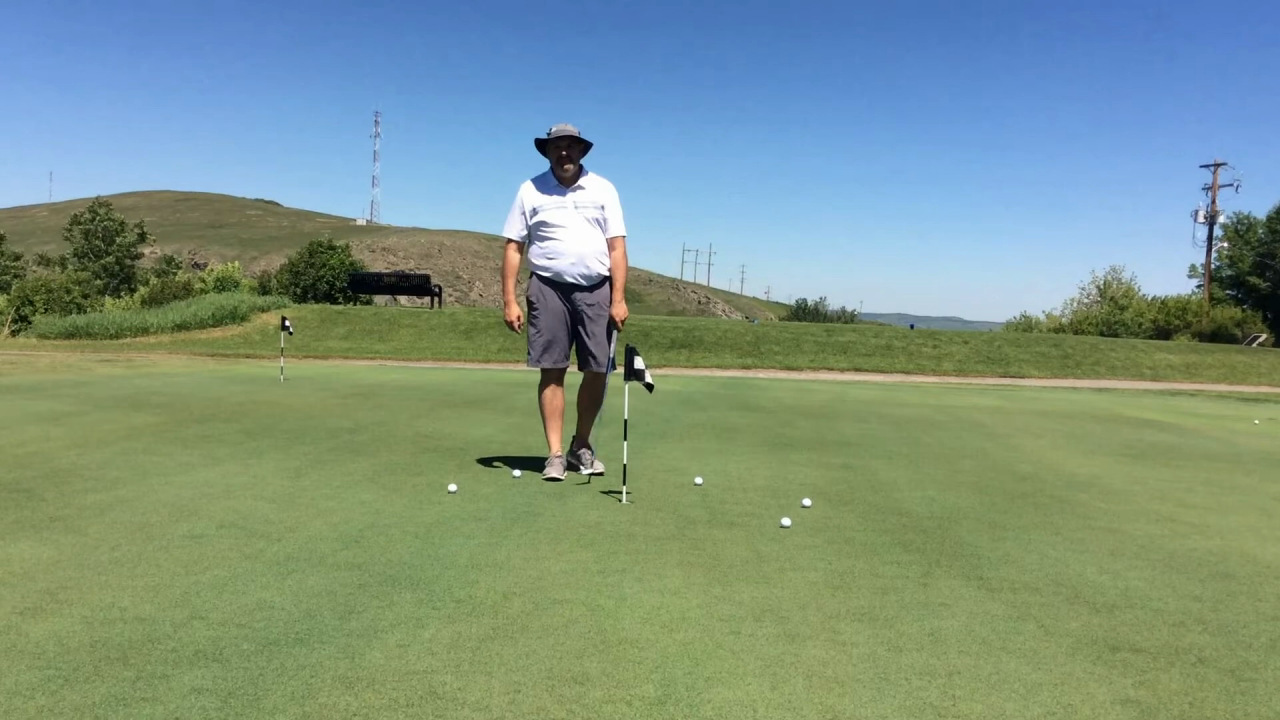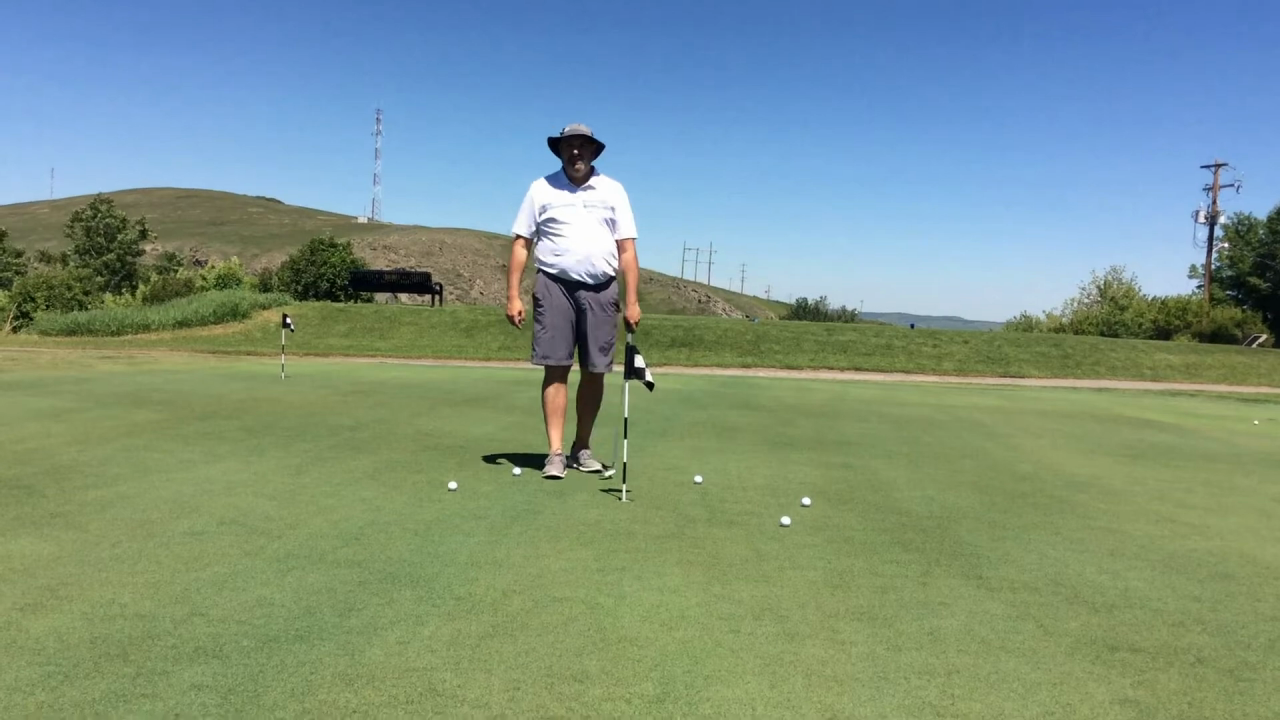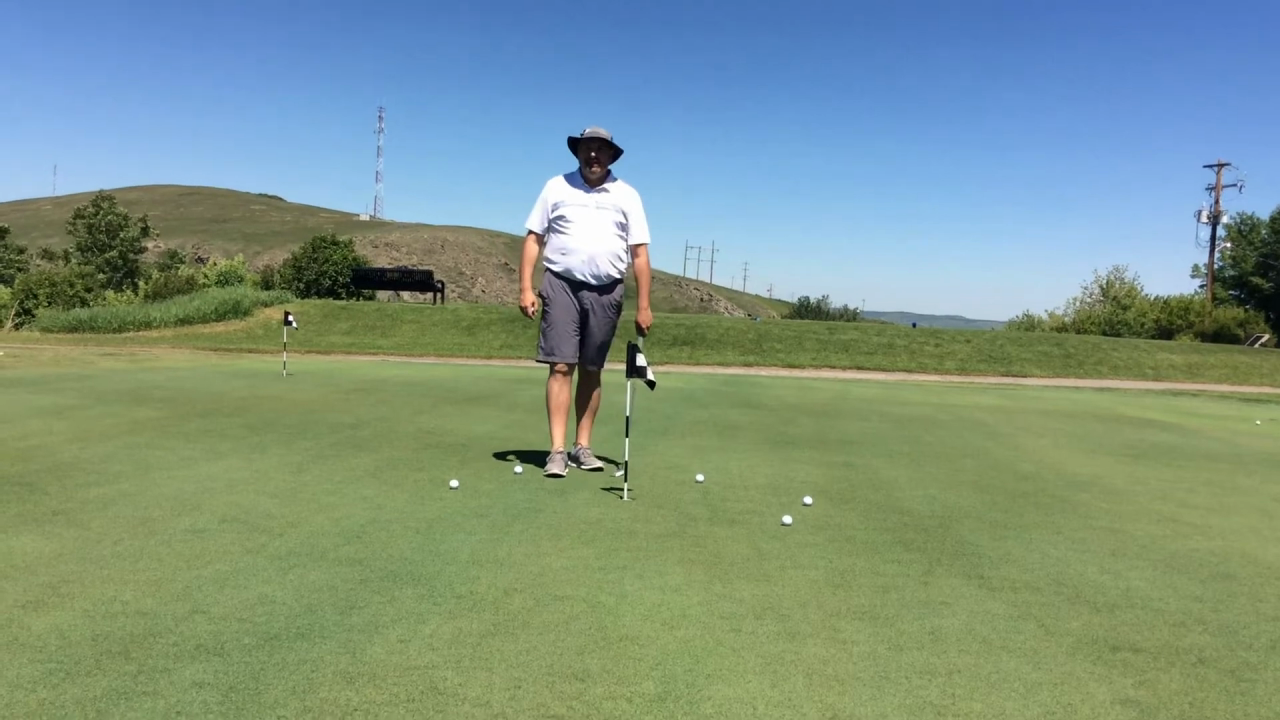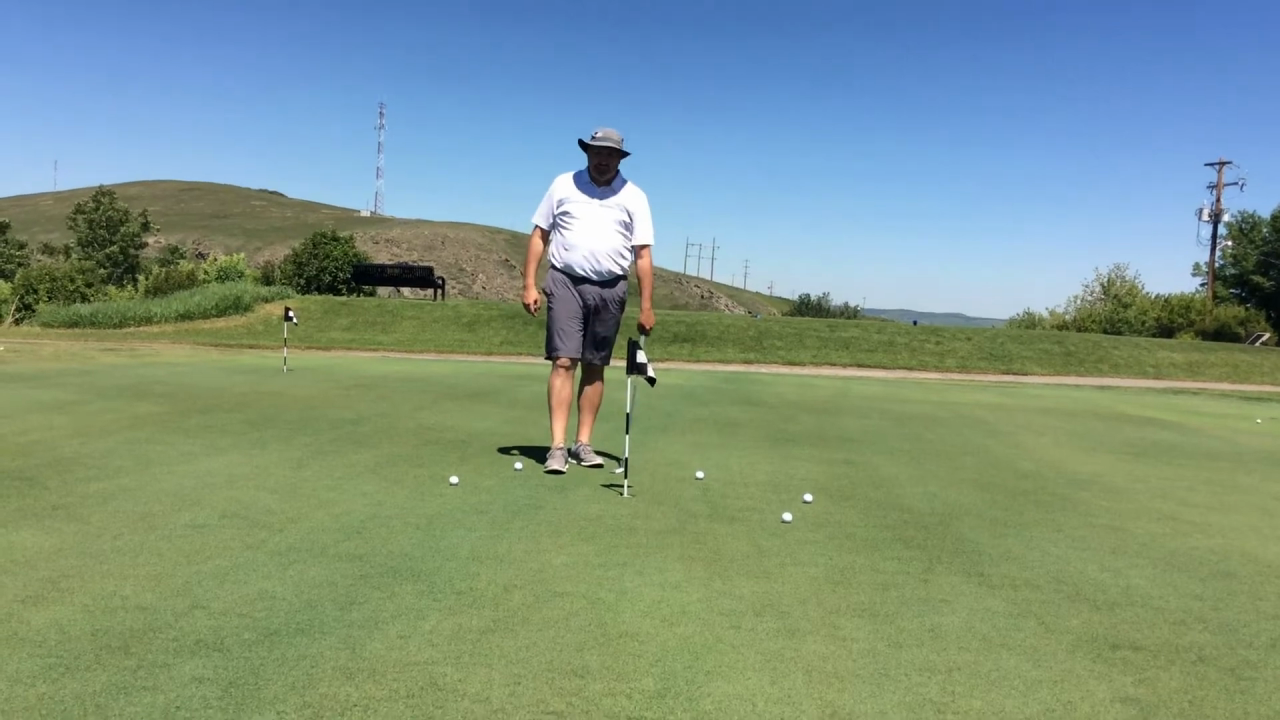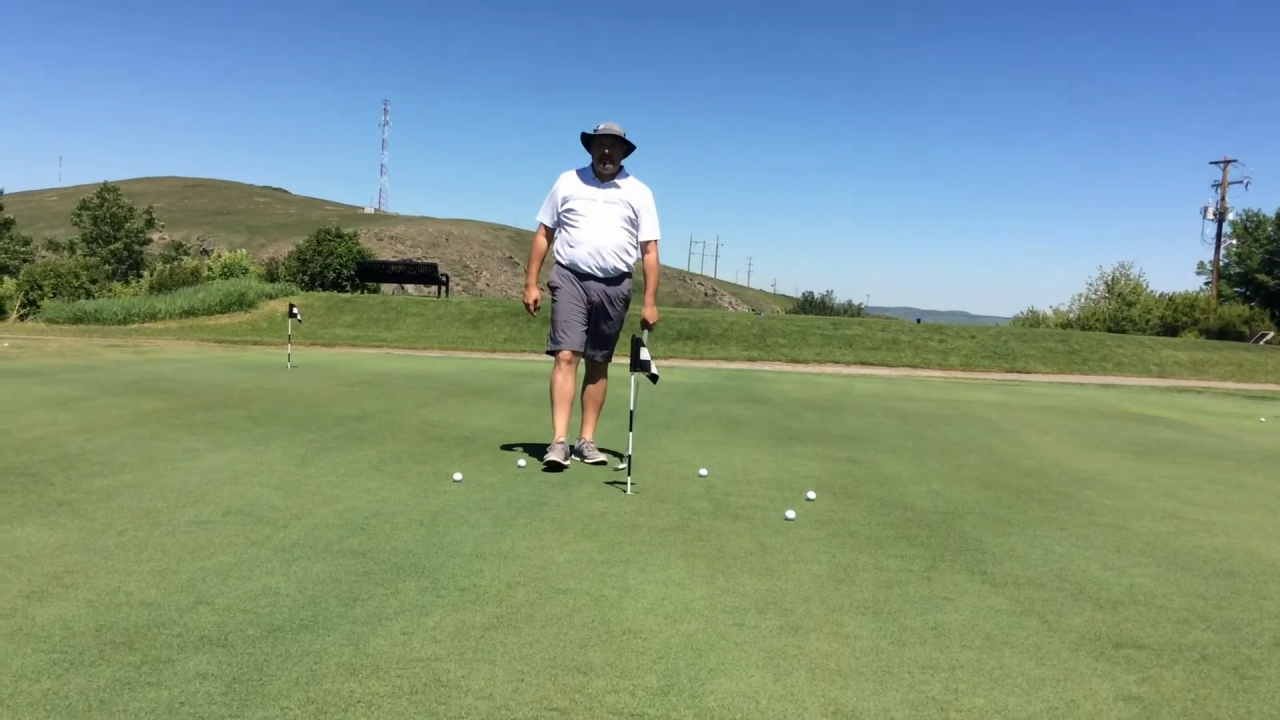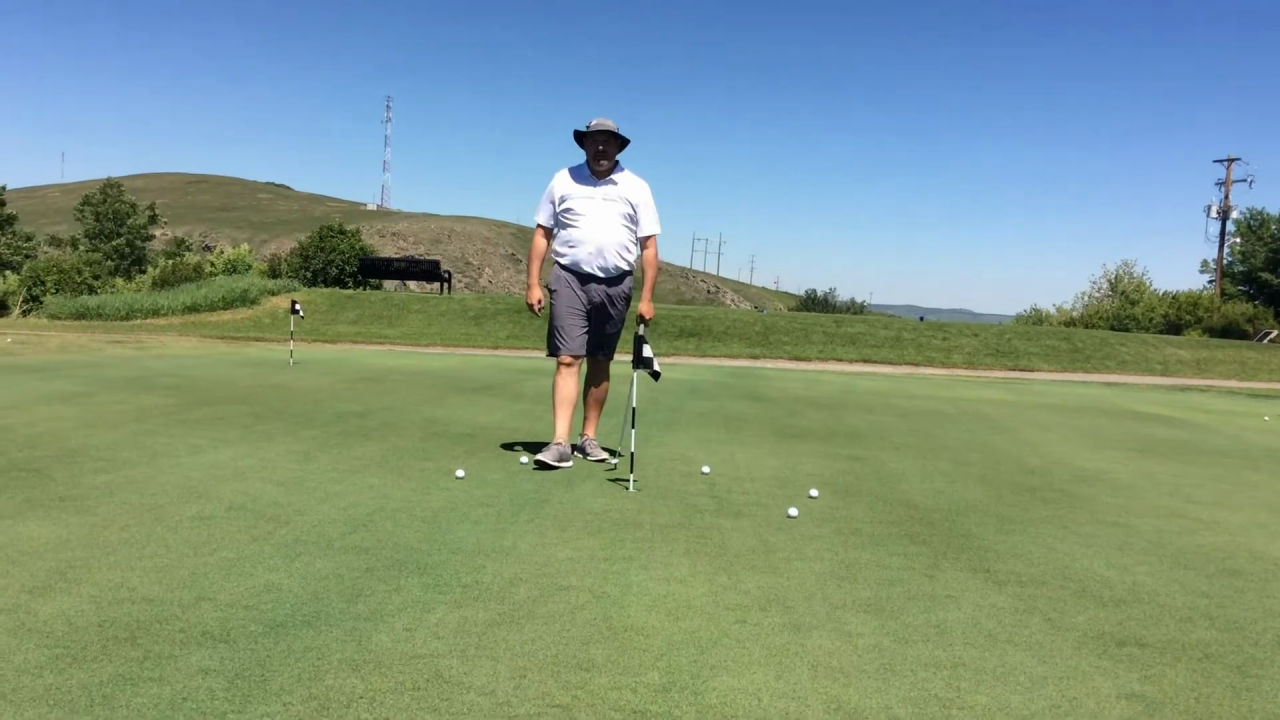
dt=0.3s
person 1, frame 1
left shoulder: (603, 189)
right shoulder: (530, 190)
left elbow: (617, 247)
right elbow: (514, 247)
left wrist: (619, 299)
right wrist: (510, 300)
left hip: (596, 291)
right hip: (549, 289)
left knee: (598, 370)
right knee: (551, 372)
left ankle: (581, 445)
right ankle: (556, 454)
person 1, frame 2
left shoulder: (613, 191)
right shoulder: (541, 189)
left elbow: (626, 248)
right elbow: (521, 244)
left wrist: (632, 300)
right wrist: (513, 296)
left hip: (601, 290)
right hip: (556, 287)
left knee: (595, 372)
right knee: (556, 370)
left ankle: (581, 447)
right ankle: (555, 452)
person 1, frame 3
left shoulder: (627, 195)
right shoulder: (556, 187)
left elbow: (639, 253)
right elbow: (533, 239)
left wrist: (643, 305)
right wrist: (526, 288)
left hip: (606, 292)
right hip: (562, 286)
left knee: (591, 371)
right knee: (561, 367)
left ankle: (582, 446)
right ankle: (557, 450)
person 1, frame 4
left shoulder: (634, 196)
right shoulder: (563, 185)
left elbow: (643, 255)
right elbow: (539, 236)
left wrist: (646, 307)
right wrist: (529, 284)
left hip: (609, 288)
right hip: (566, 283)
left knee: (594, 367)
right knee: (564, 362)
left ankle: (583, 443)
right ankle: (558, 446)
person 1, frame 5
left shoulder: (639, 192)
right shoulder: (568, 183)
left elbow: (649, 250)
right elbow: (543, 234)
left wrist: (650, 302)
right wrist: (531, 283)
left hip: (614, 286)
right hip: (570, 279)
left knee: (598, 364)
right knee: (566, 356)
left ankle: (586, 440)
right ankle: (559, 441)
person 1, frame 6
left shoulder: (636, 187)
right shoulder: (563, 181)
left elbow: (648, 245)
right elbow: (542, 234)
left wrist: (647, 297)
right wrist: (533, 283)
left hip: (615, 284)
right hip: (570, 279)
left knee: (600, 363)
right knee: (567, 359)
left ankle: (589, 437)
right ankle: (561, 443)
